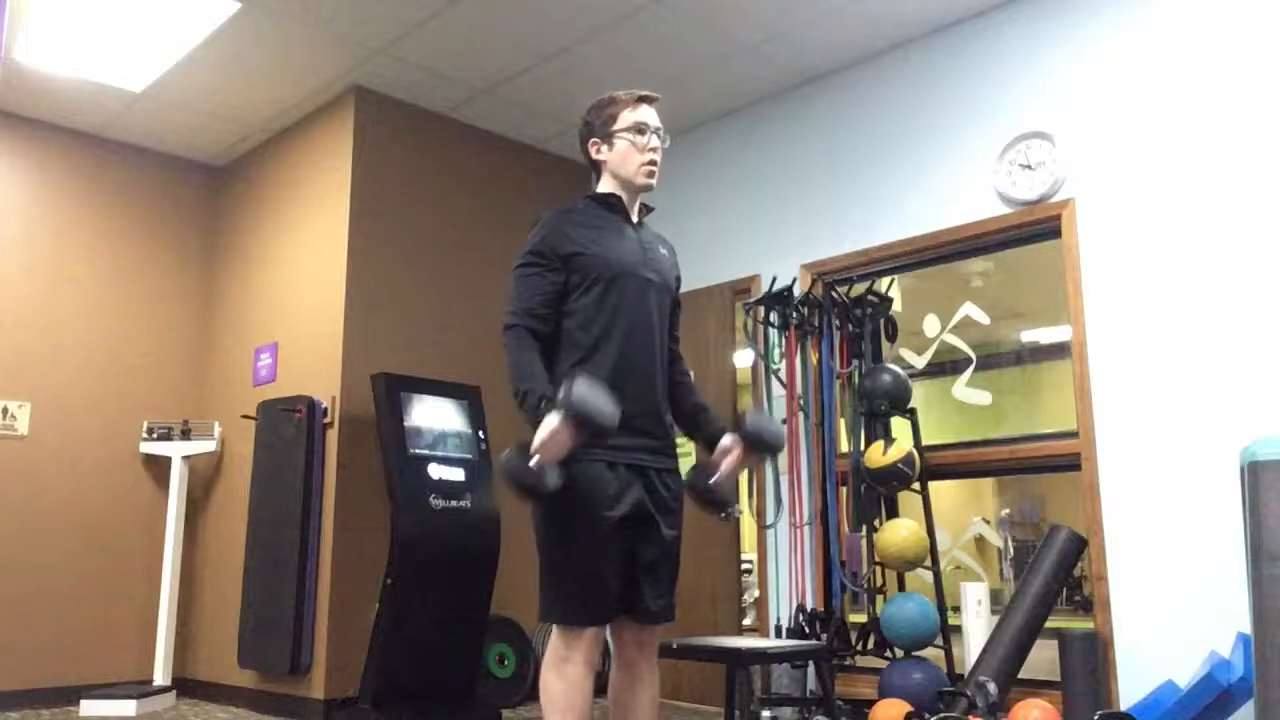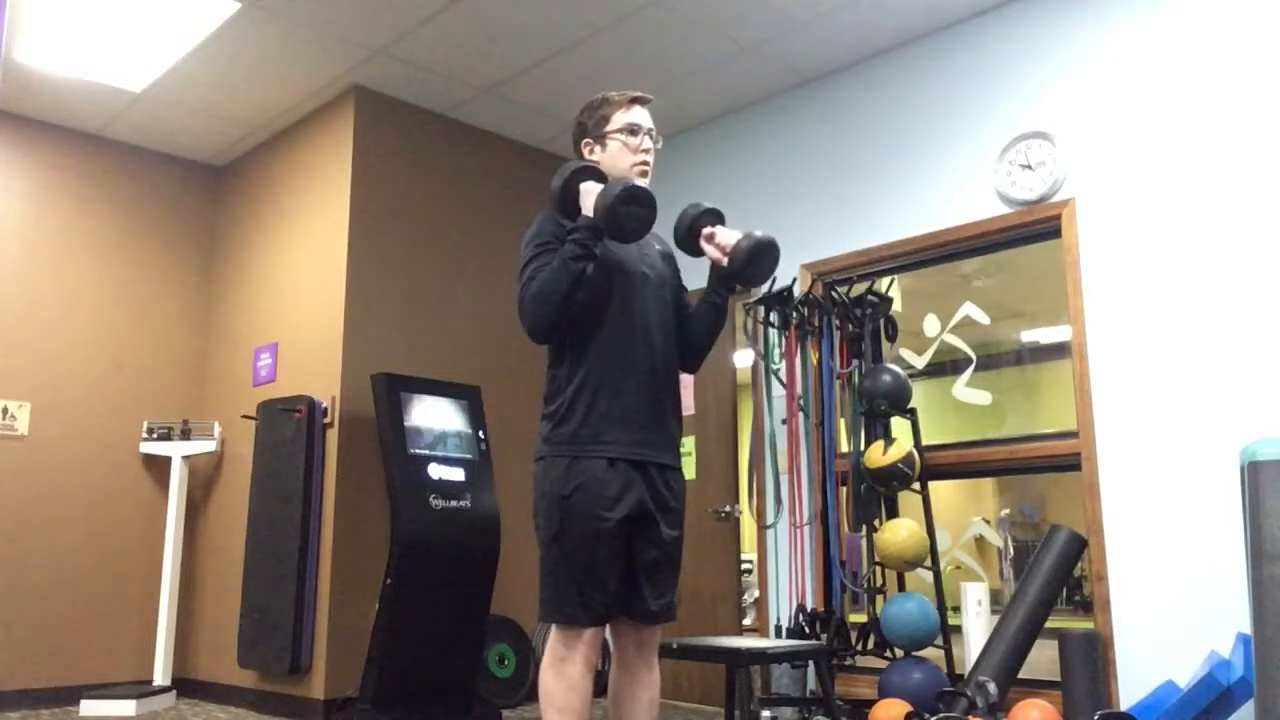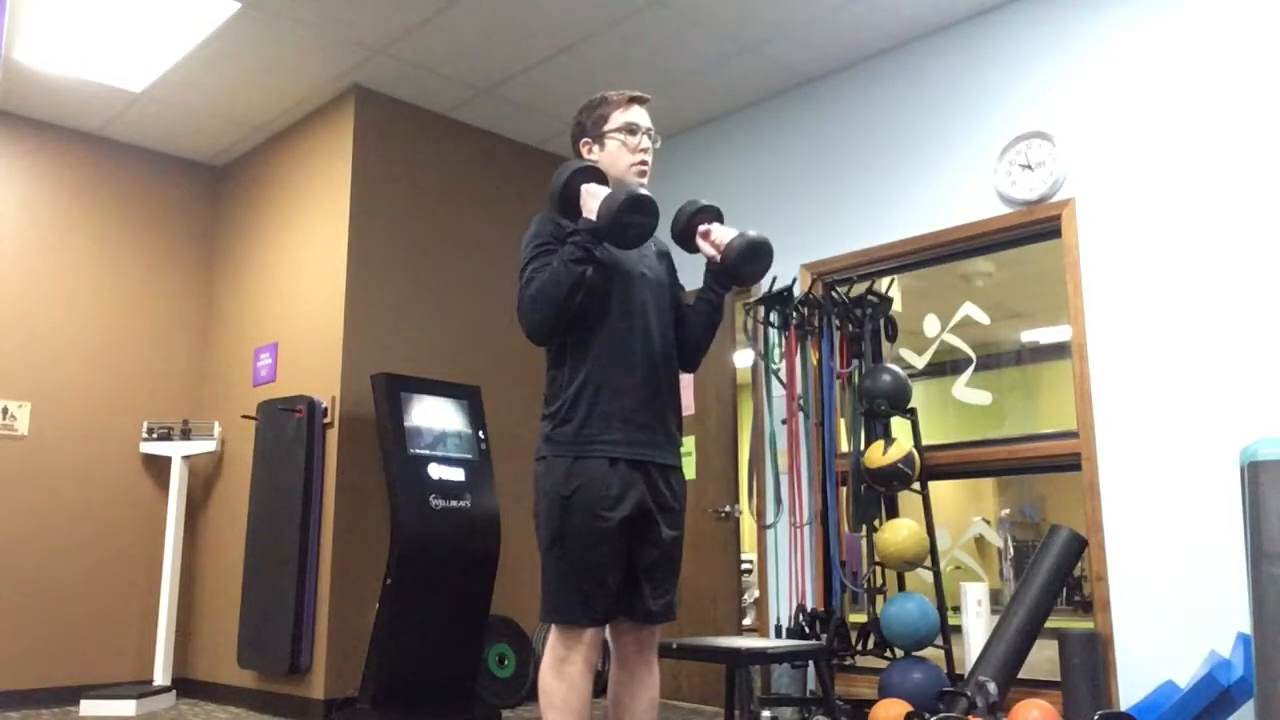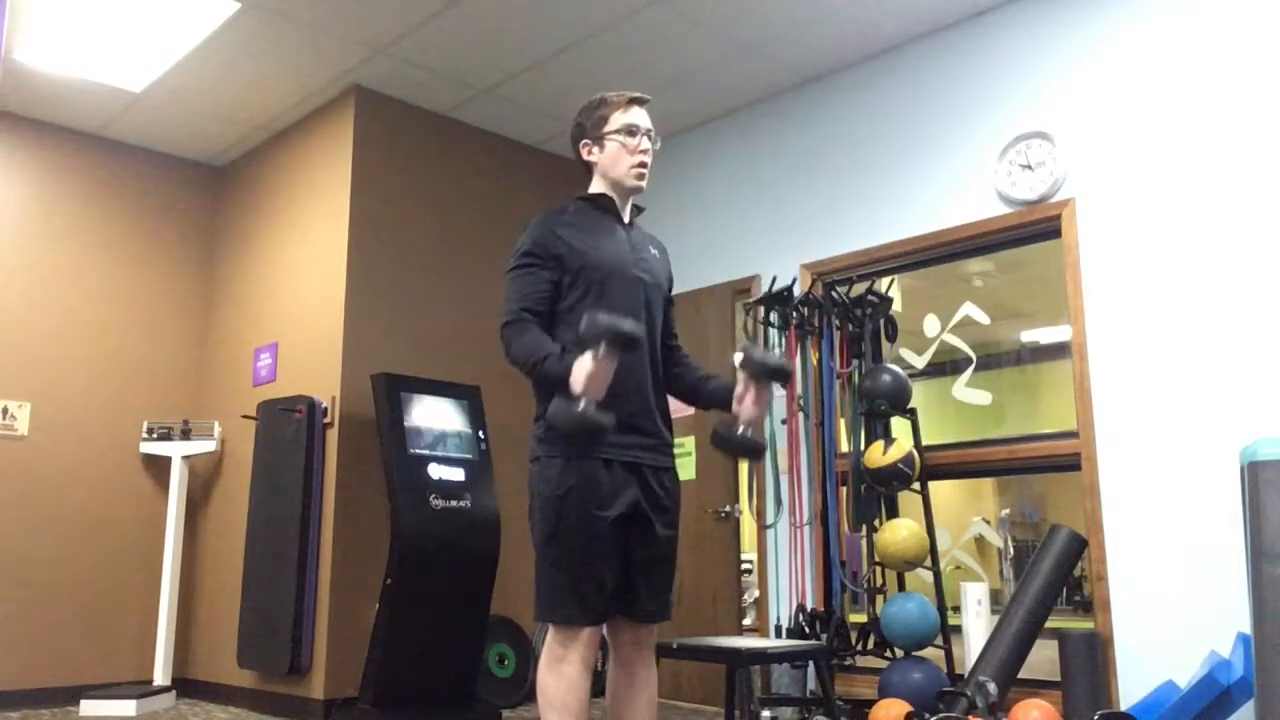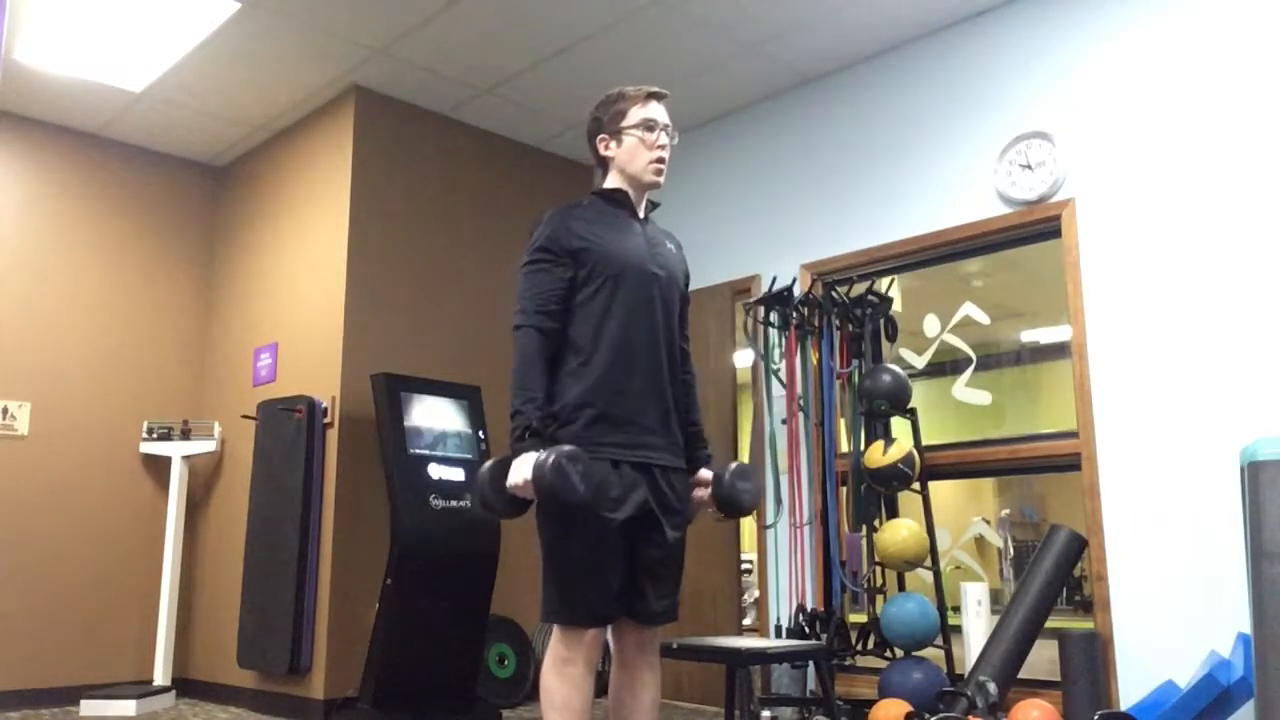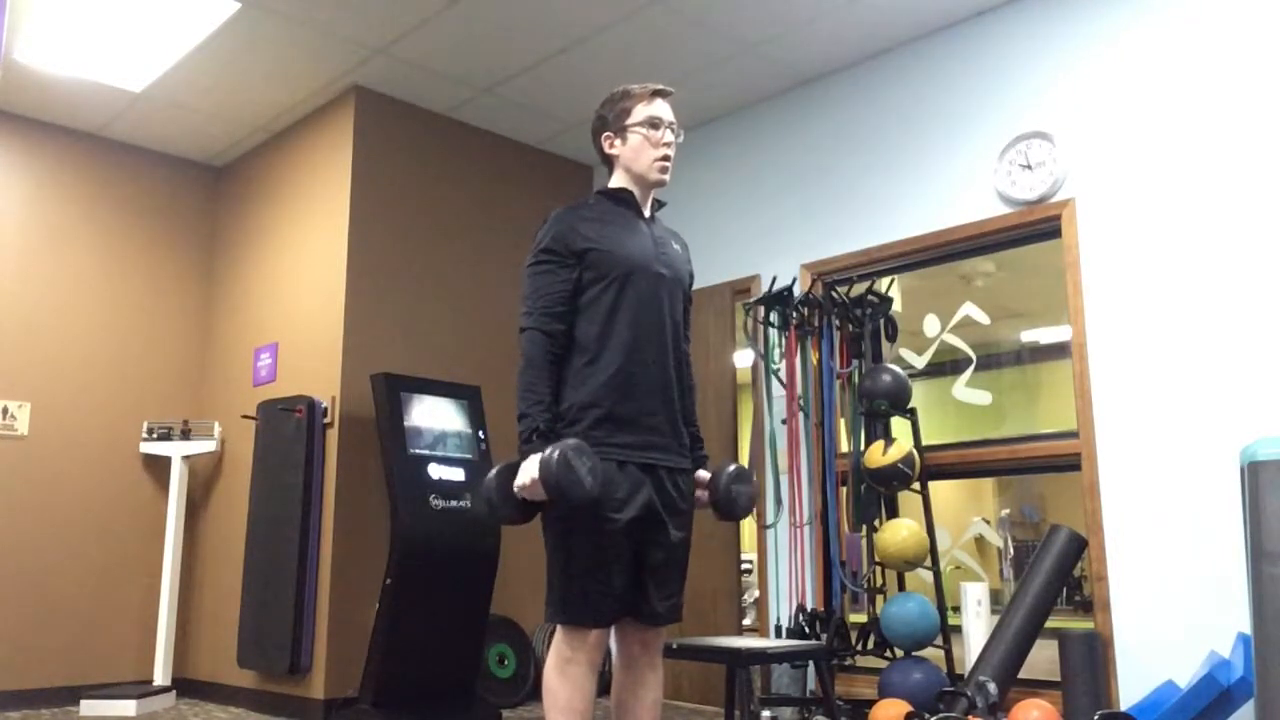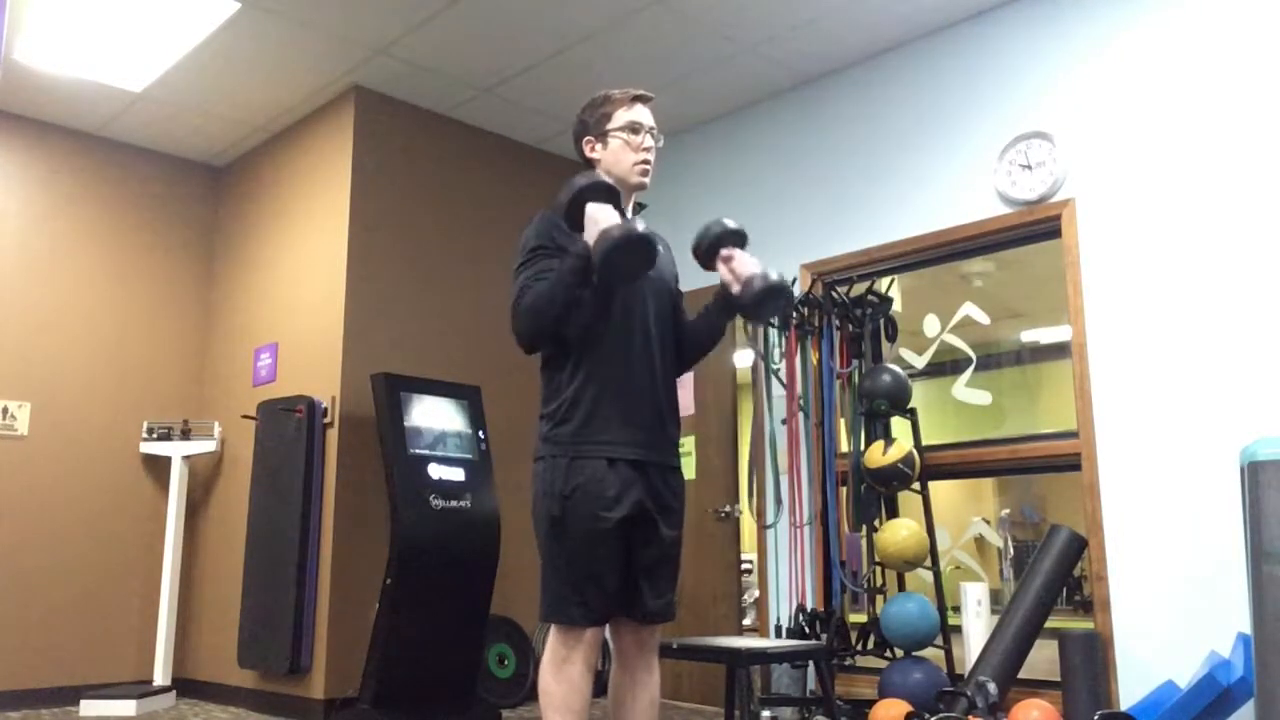
dt=0.7s
person 1, frame 1
left shoulder: (662, 250)
right shoulder: (563, 231)
right elbow: (521, 335)
left wrist: (712, 435)
right wrist: (542, 409)
left hip: (654, 464)
right hip: (584, 461)
left knee: (643, 632)
right knee: (578, 630)
person 1, frame 2
left shoulder: (658, 247)
right shoulder: (559, 224)
left elbow: (688, 351)
right elbow: (537, 316)
left wrist: (722, 276)
right wrist: (586, 231)
left hip: (655, 461)
right hip: (584, 458)
left knee: (643, 632)
right knee: (578, 630)
person 1, frame 3
left shoulder: (655, 246)
right shoulder: (560, 225)
left elbow: (684, 352)
right elbow: (537, 318)
left wrist: (717, 274)
right wrist: (588, 234)
left hip: (656, 460)
right hip: (585, 457)
left knee: (642, 634)
right knee: (578, 631)
person 1, frame 4
left shoulder: (653, 250)
right shoulder: (554, 231)
right elbow: (516, 332)
left wrist: (726, 391)
right wrist: (566, 369)
left hip: (650, 462)
right hip: (579, 458)
left knee: (639, 632)
right knee: (574, 629)
person 1, frame 5
left shoulder: (669, 247)
right shoulder: (568, 227)
right elbow: (533, 338)
left wrist: (699, 457)
right wrist: (528, 442)
left hip: (661, 466)
right hip: (587, 460)
left knee: (643, 634)
right knee: (579, 631)
person 1, frame 6
left shoulder: (674, 246)
right shoulder: (573, 227)
right elbow: (539, 340)
left wrist: (696, 457)
right wrist: (535, 442)
left hip: (664, 468)
right hip: (593, 463)
left knee: (647, 633)
right knee: (582, 630)
person 1, frame 7
left shoulder: (659, 247)
right shoulder: (559, 225)
right elbow: (529, 327)
left wrist: (727, 296)
right wrist: (587, 253)
left hip: (654, 461)
right hip: (583, 459)
left knee: (642, 632)
right knee: (576, 628)
